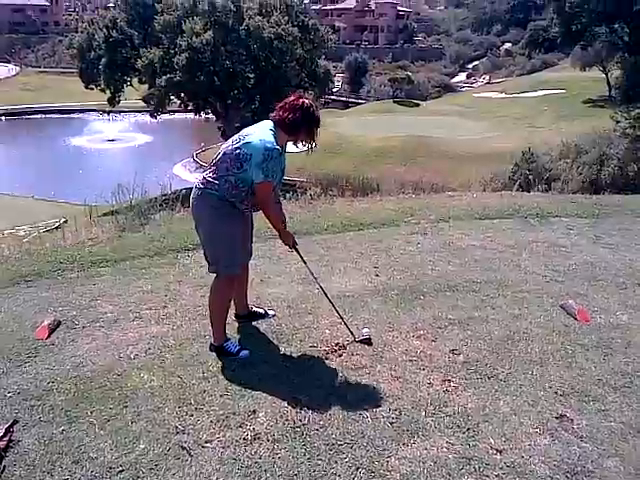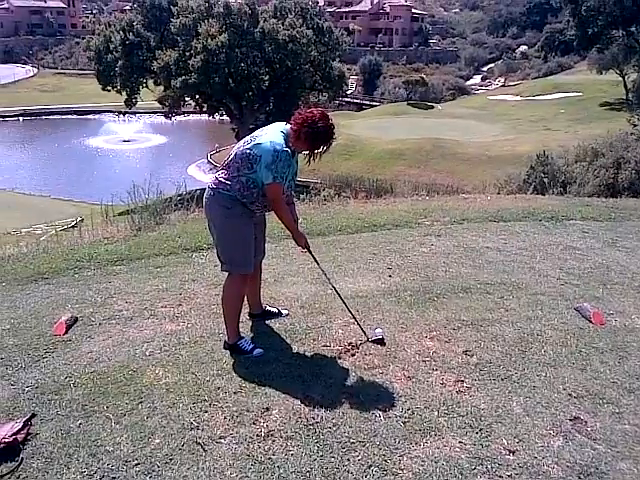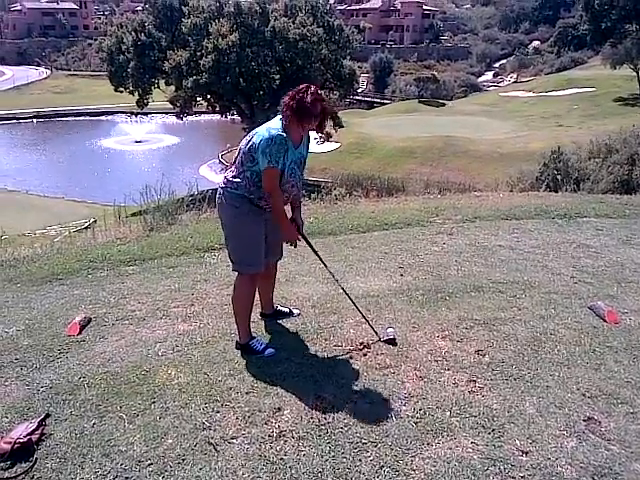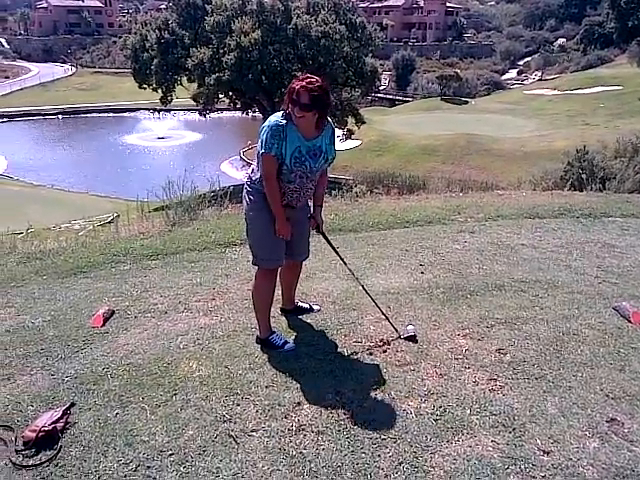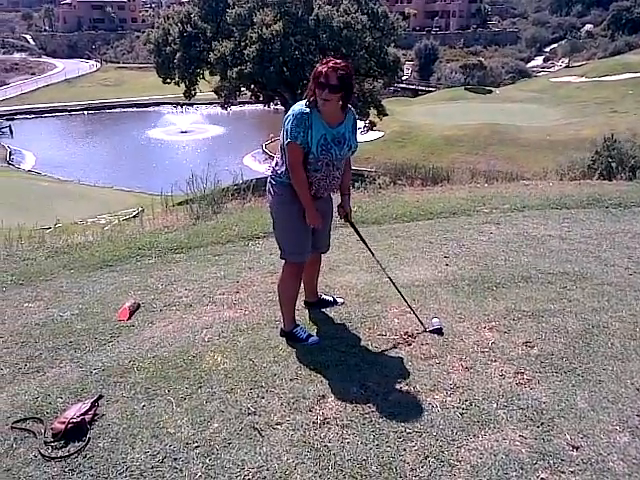
dt=0.7s
person 1, frame 1
left shoulder: (271, 131)
right shoulder: (265, 148)
left elbow: (270, 188)
right elbow: (265, 200)
left wrist: (280, 214)
right wrist: (283, 232)
left hip: (235, 203)
right hip: (215, 205)
left knee: (242, 260)
right knee: (227, 272)
left ankle: (243, 310)
right ankle: (219, 341)
person 1, frame 2
left shoulder: (286, 133)
right shoulder: (276, 151)
left elbow: (284, 187)
right elbow: (276, 201)
left wrist: (293, 212)
right wrist: (296, 233)
left hip: (249, 203)
right hip: (227, 205)
left knee: (254, 260)
right knee: (240, 271)
left ankle: (256, 309)
right ankle: (233, 338)
person 1, frame 3
left shoulder: (301, 136)
right shoulder: (273, 138)
left elbow: (295, 177)
right elbow: (272, 189)
left wrist: (297, 212)
right wrist: (286, 225)
left hip: (266, 204)
right hip: (240, 204)
left knee: (269, 261)
right knee: (250, 271)
left ankle: (268, 309)
right ankle: (244, 338)
person 1, frame 4
left shoulder: (327, 130)
right shoulder: (275, 127)
left elbow: (322, 172)
right elbow: (268, 177)
left wrist: (317, 209)
right wrist: (280, 218)
left hip: (298, 203)
right hip: (264, 201)
left knee: (295, 258)
right knee: (269, 266)
left ankle: (289, 304)
right ankle: (265, 333)
person 1, frame 5
left shoulder: (349, 118)
right shoulder: (300, 115)
left elbow: (345, 161)
right elbow: (295, 167)
left wrist: (345, 198)
right wrist: (309, 209)
left hip: (320, 193)
right hip: (289, 193)
left knee: (315, 251)
right knee: (295, 259)
left ankle: (312, 297)
right ankle: (288, 325)
